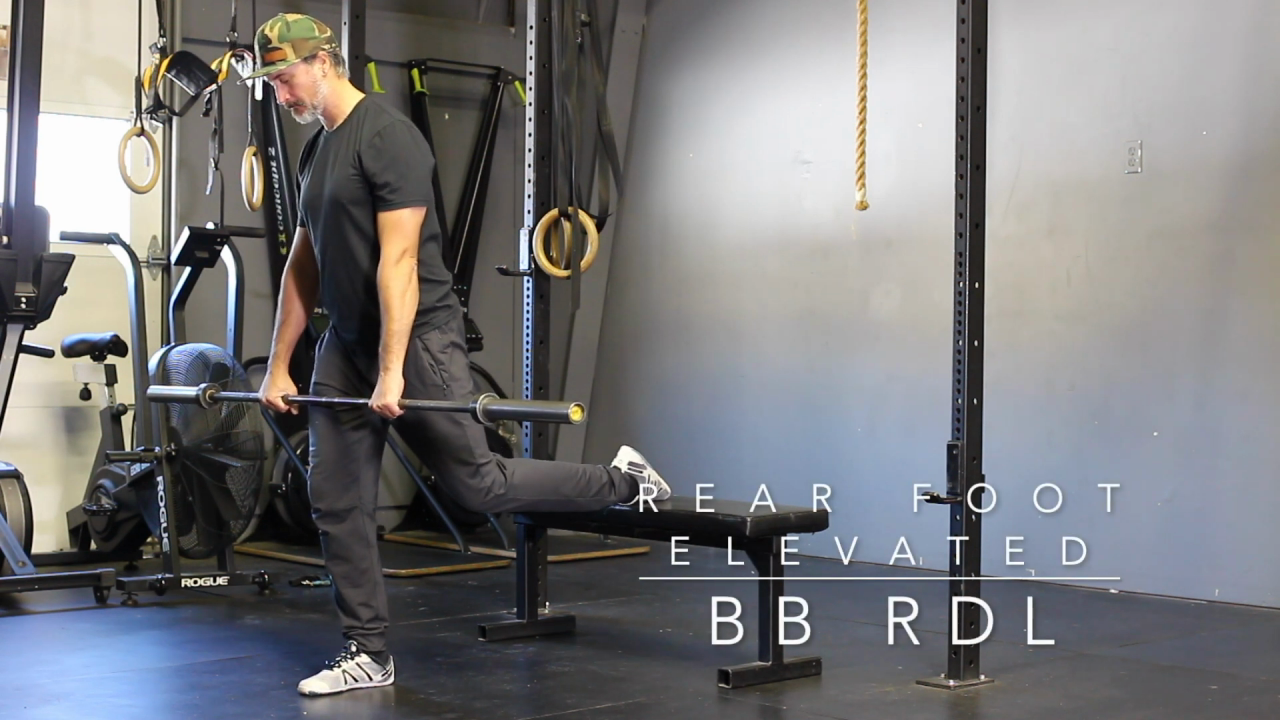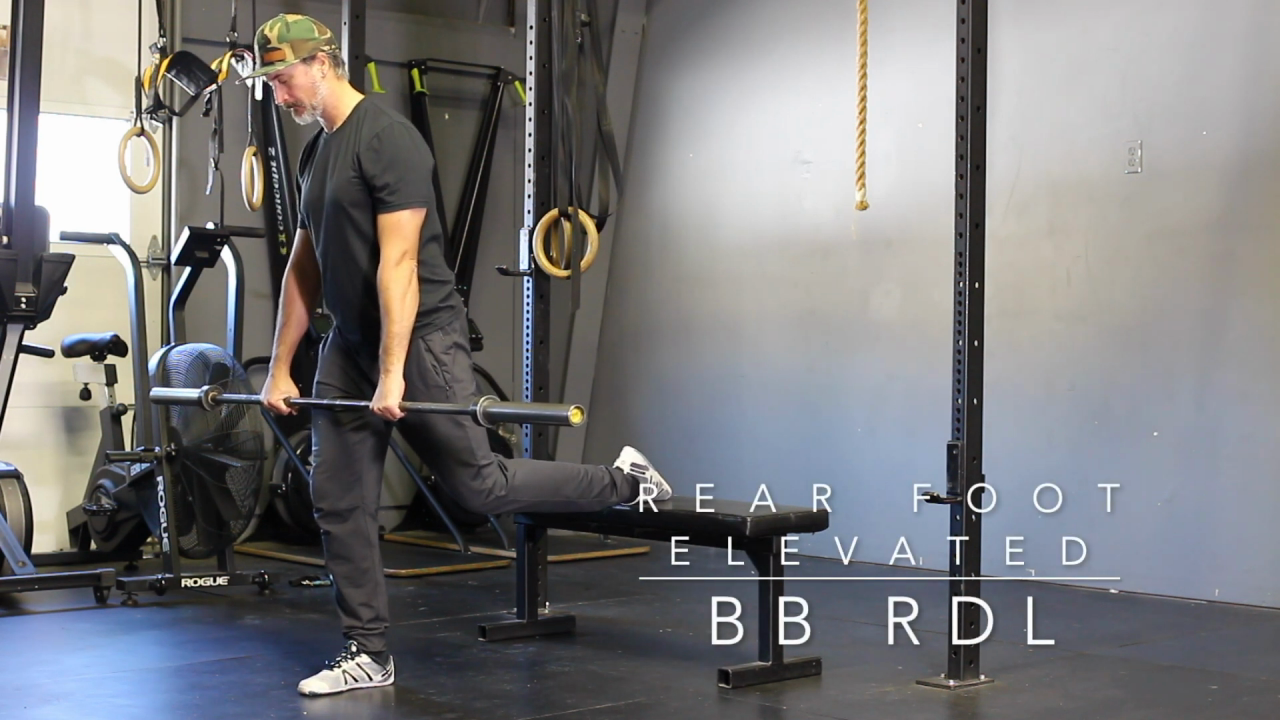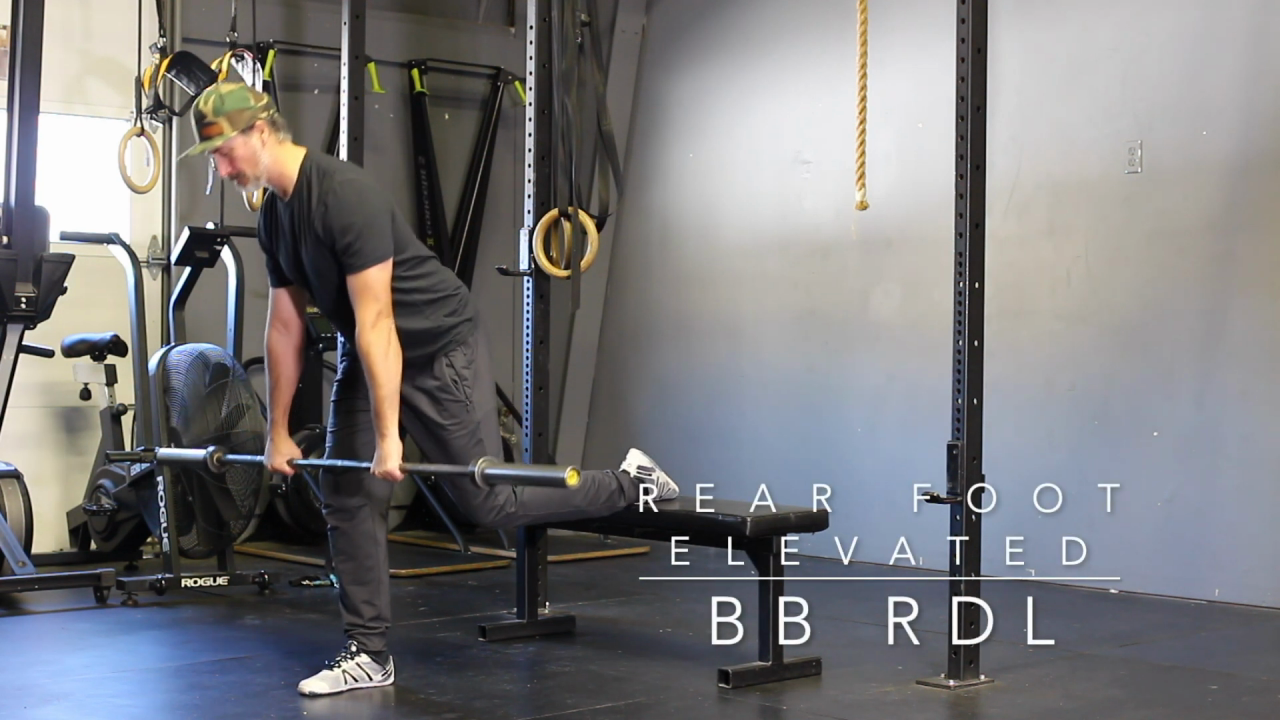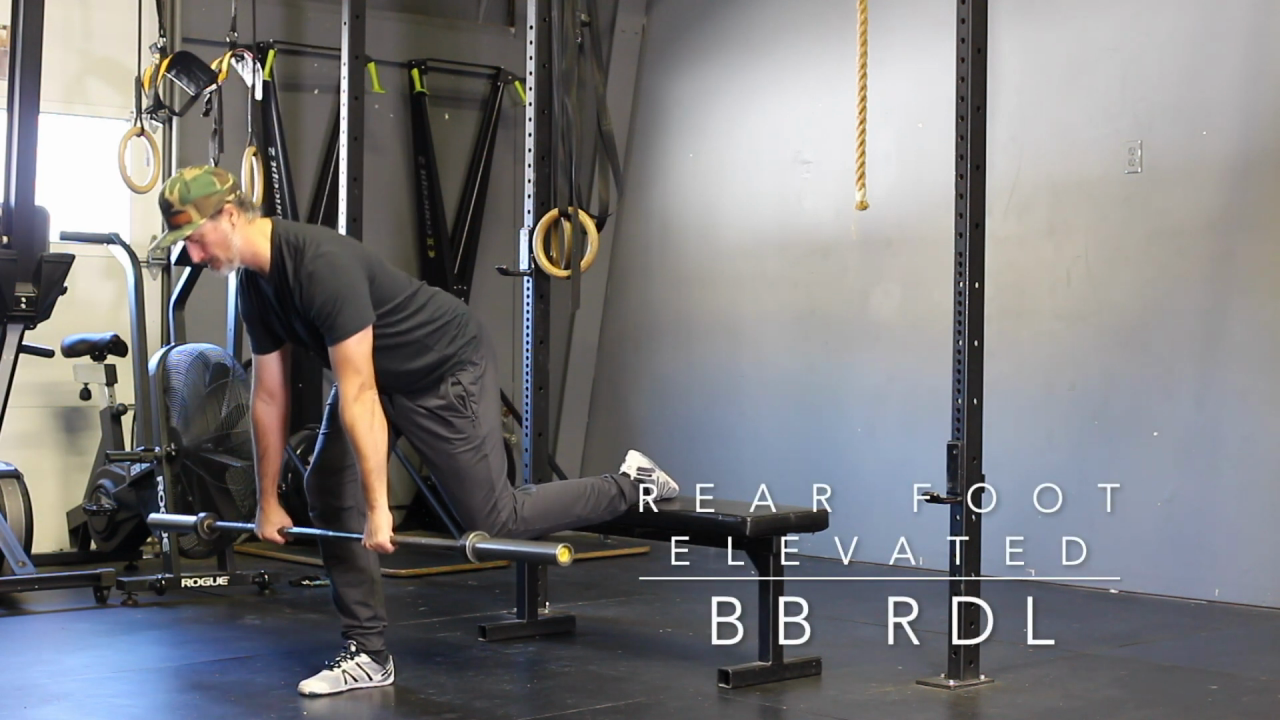
dt=0.7s
person 1, frame 1
left shoulder: (388, 137)
right shoulder: (316, 151)
left elbow: (399, 261)
right elbow: (303, 266)
left wrist: (393, 371)
right wrist: (277, 366)
left hip: (416, 339)
right hip: (345, 344)
left knee: (478, 483)
right knee: (336, 502)
left ankle: (623, 480)
right ankle: (366, 653)
person 1, frame 2
left shoulder: (388, 138)
right shoulder: (316, 152)
left elbow: (398, 264)
right elbow: (304, 268)
left wrist: (393, 373)
right wrist: (279, 368)
left hip: (420, 341)
right hip: (348, 345)
left knee: (480, 484)
right knee: (338, 503)
left ankle: (624, 480)
right ankle: (367, 654)
person 1, frame 3
left shoulder: (346, 194)
right shoulder: (274, 217)
left elbow: (376, 321)
right elbow: (285, 327)
left wrist: (388, 437)
right wrist: (278, 432)
left hip: (441, 350)
right hip: (367, 353)
left knee: (488, 500)
right knee: (346, 496)
left ankle: (631, 482)
right ankle: (368, 653)
person 1, frame 4
left shoulder: (323, 264)
right shoulder: (255, 285)
left elbow: (358, 396)
right elbow: (269, 395)
left wrist: (378, 510)
right wrist: (268, 503)
left hip: (448, 371)
right hip: (379, 374)
left knee: (491, 518)
right knee: (329, 494)
left ankle: (630, 486)
right ankle: (367, 654)
